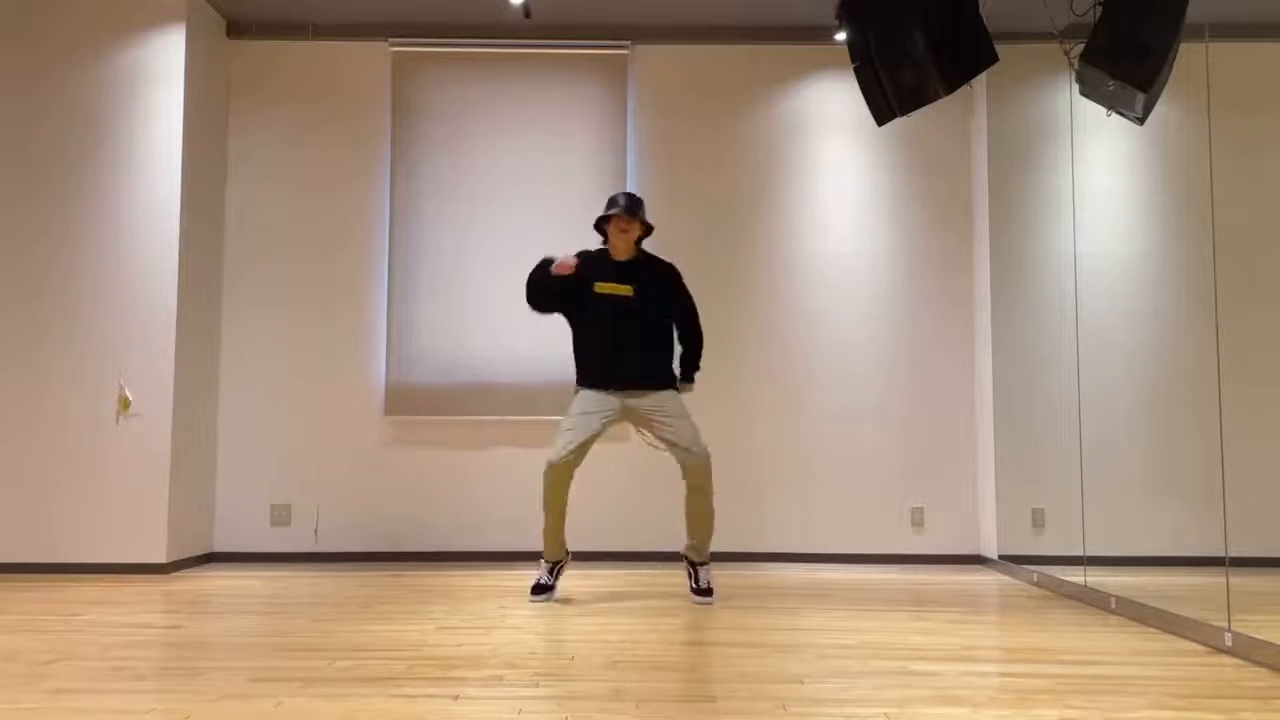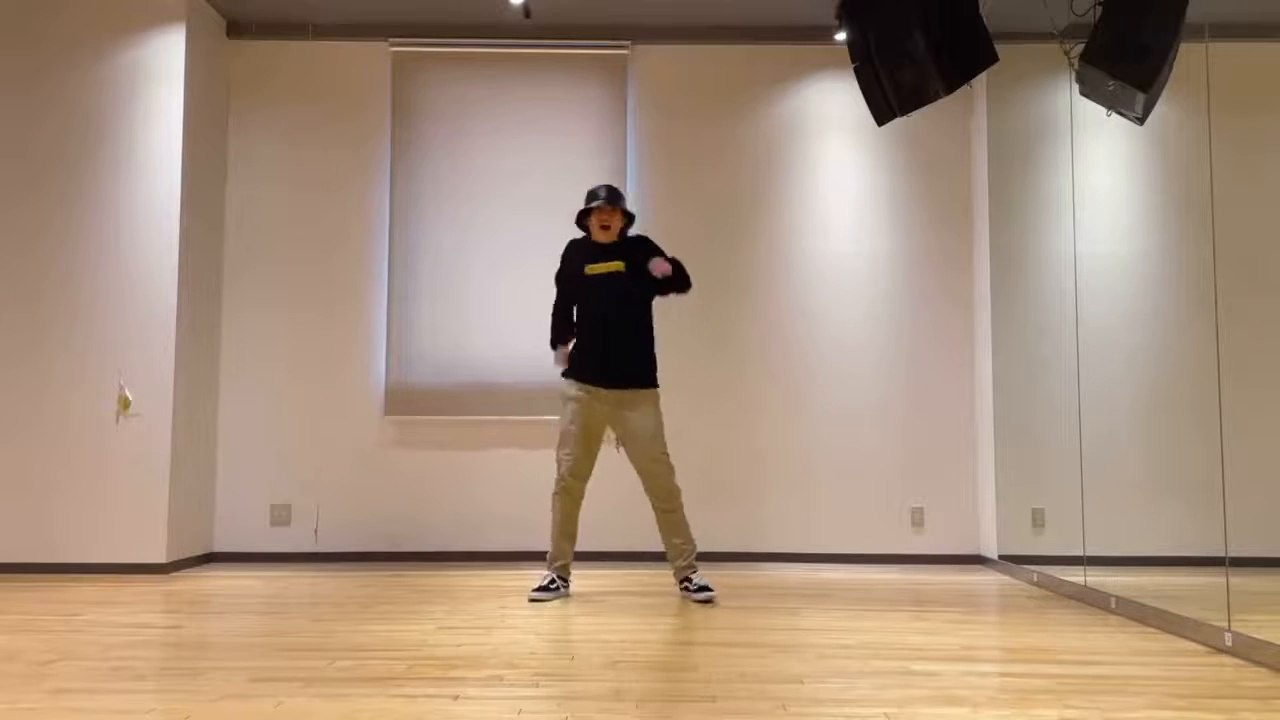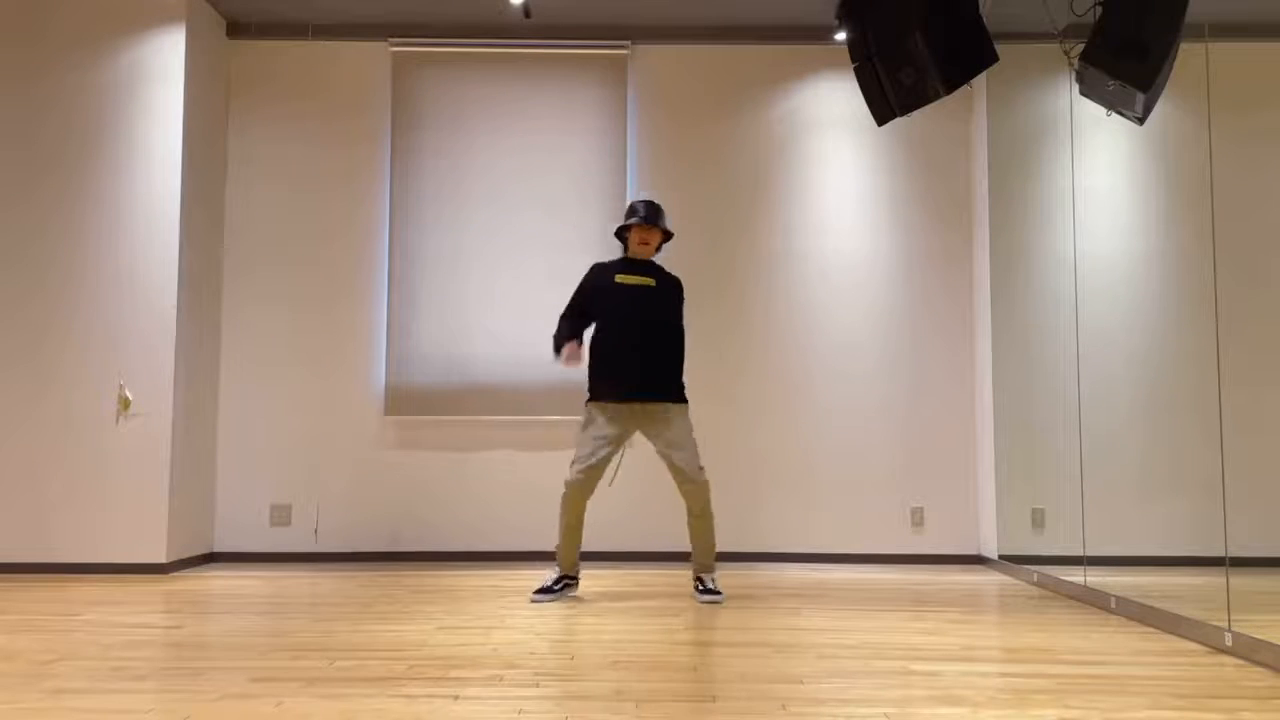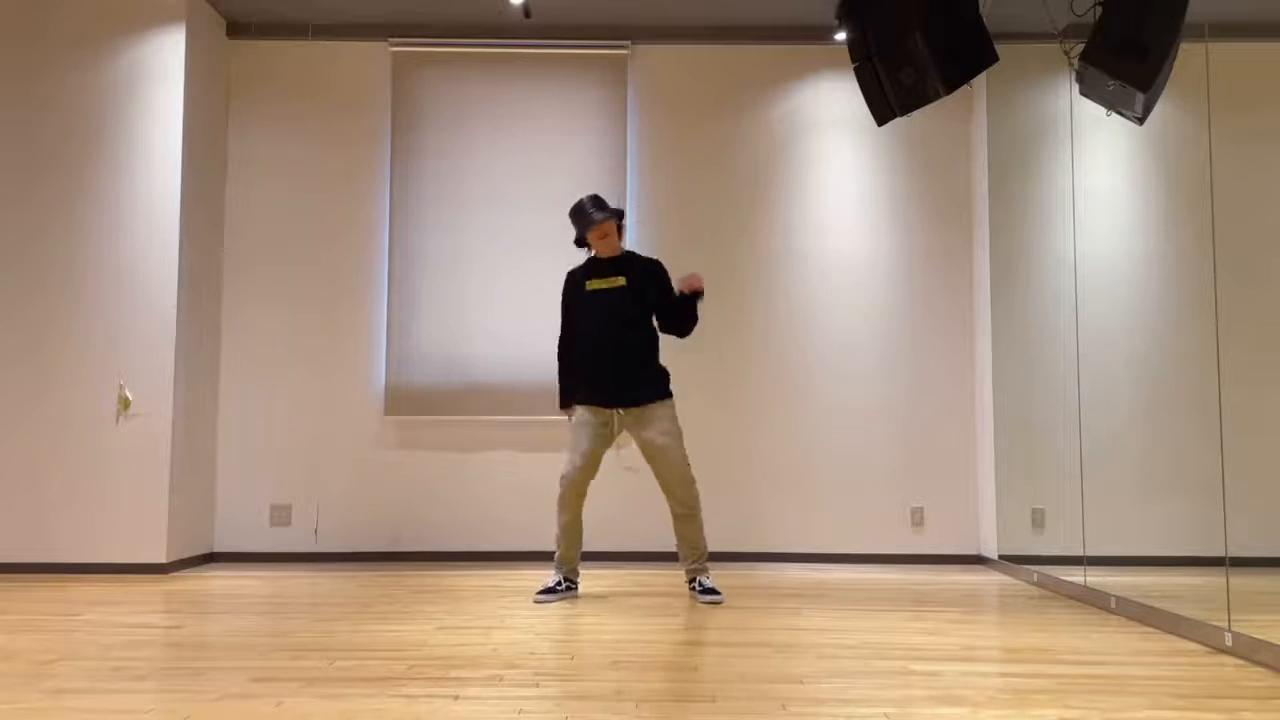
dt=0.5s
person 1, frame 1
left shoulder: (662, 274)
right shoulder: (585, 265)
left elbow: (689, 326)
right elbow: (540, 298)
left wrist: (687, 374)
right wrist: (551, 270)
left hip: (655, 390)
right hip: (598, 388)
left knee: (697, 462)
right knee: (559, 463)
left ankle: (697, 561)
right ankle: (553, 561)
person 1, frame 2
left shoulder: (641, 249)
right shoulder: (575, 254)
left elbow: (678, 283)
left wrist: (669, 270)
right wrist: (560, 340)
left hip: (637, 387)
right hip: (583, 385)
left knee: (660, 478)
right knee: (569, 478)
left ankle: (687, 572)
right ankle: (558, 572)
person 1, frame 3
left shoulder: (669, 283)
right shoulder: (601, 275)
right elbow: (572, 318)
left wrist: (677, 392)
right wrist: (567, 343)
left hip: (664, 402)
right hip: (607, 400)
left knee: (695, 483)
right knee: (578, 485)
left ankle: (704, 573)
right ankle: (566, 572)
person 1, frame 4
left shoulder: (647, 269)
right shoulder: (577, 280)
left elbow: (678, 326)
right elbow: (568, 343)
left wrist: (687, 295)
right wrist: (567, 397)
left hip: (650, 400)
right hip: (593, 403)
left knee: (680, 485)
right knee: (572, 482)
left ankle: (697, 573)
right ankle: (566, 574)
